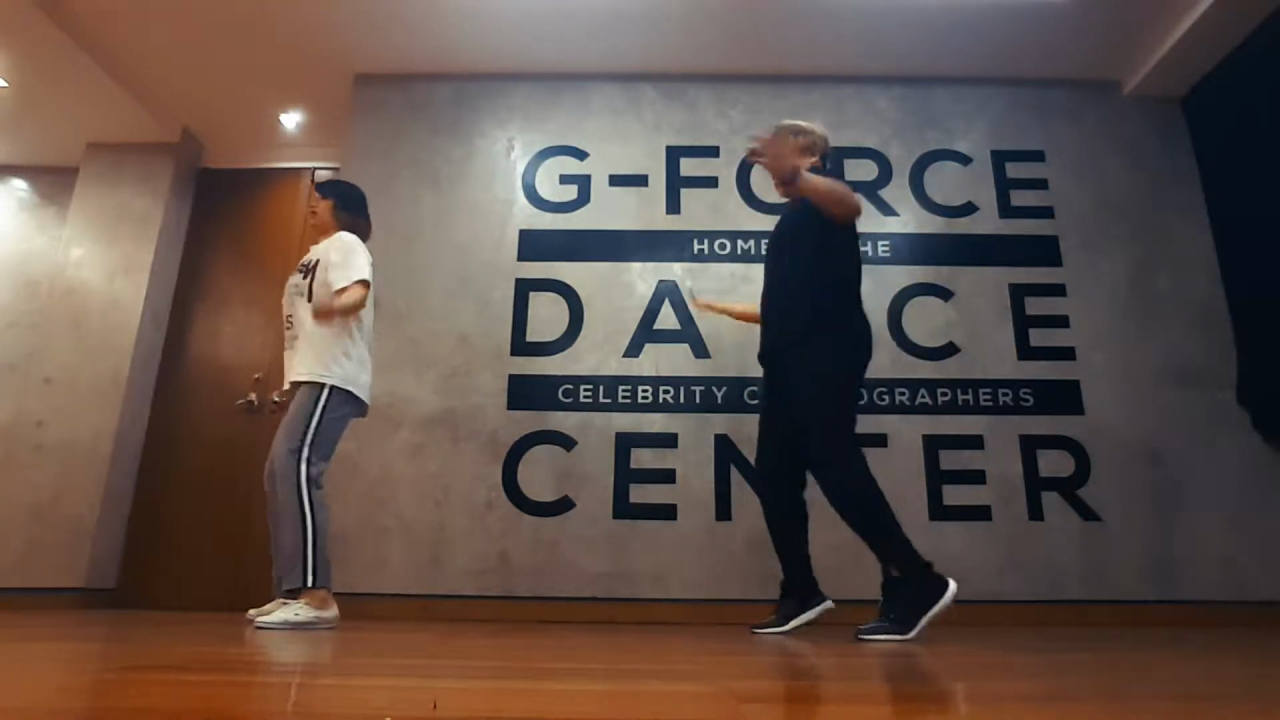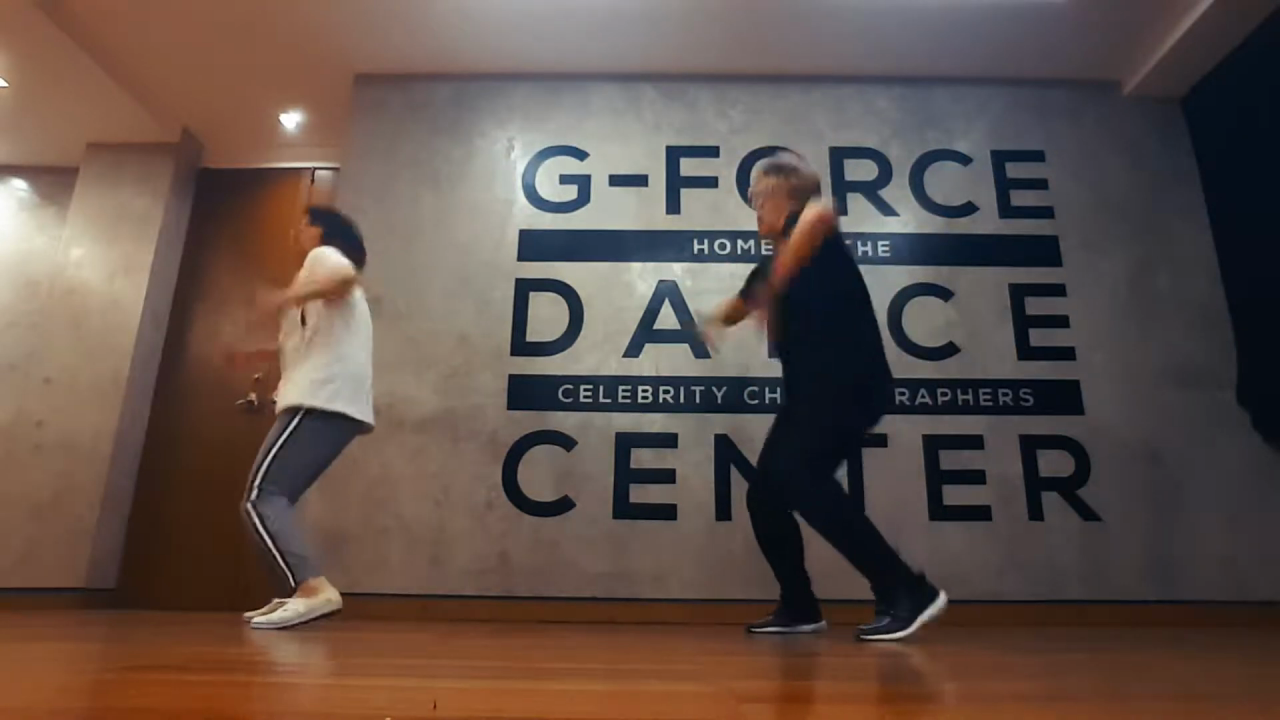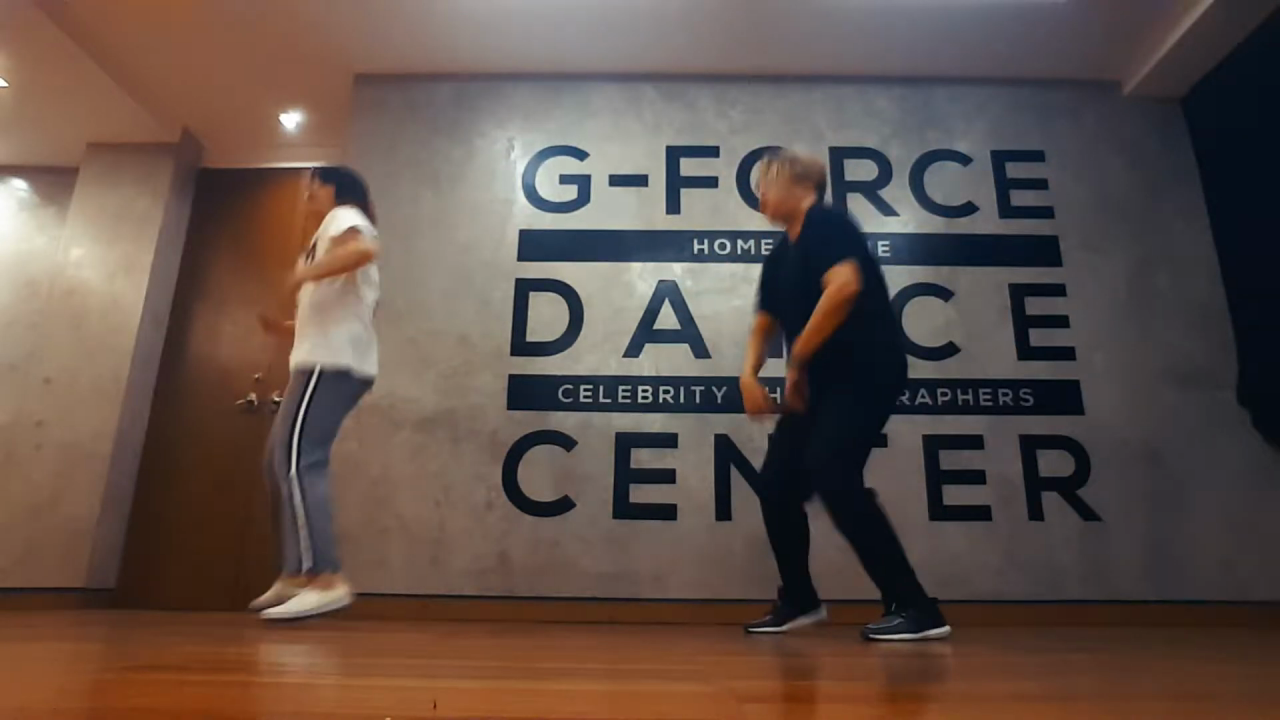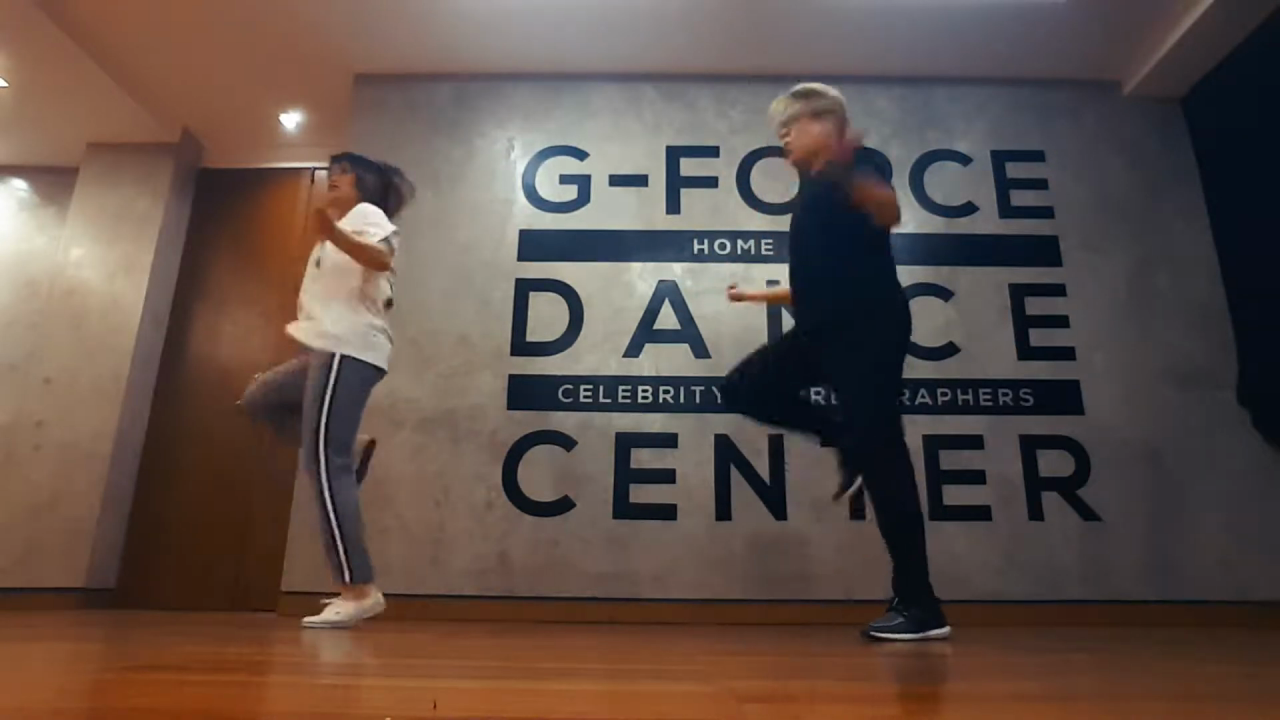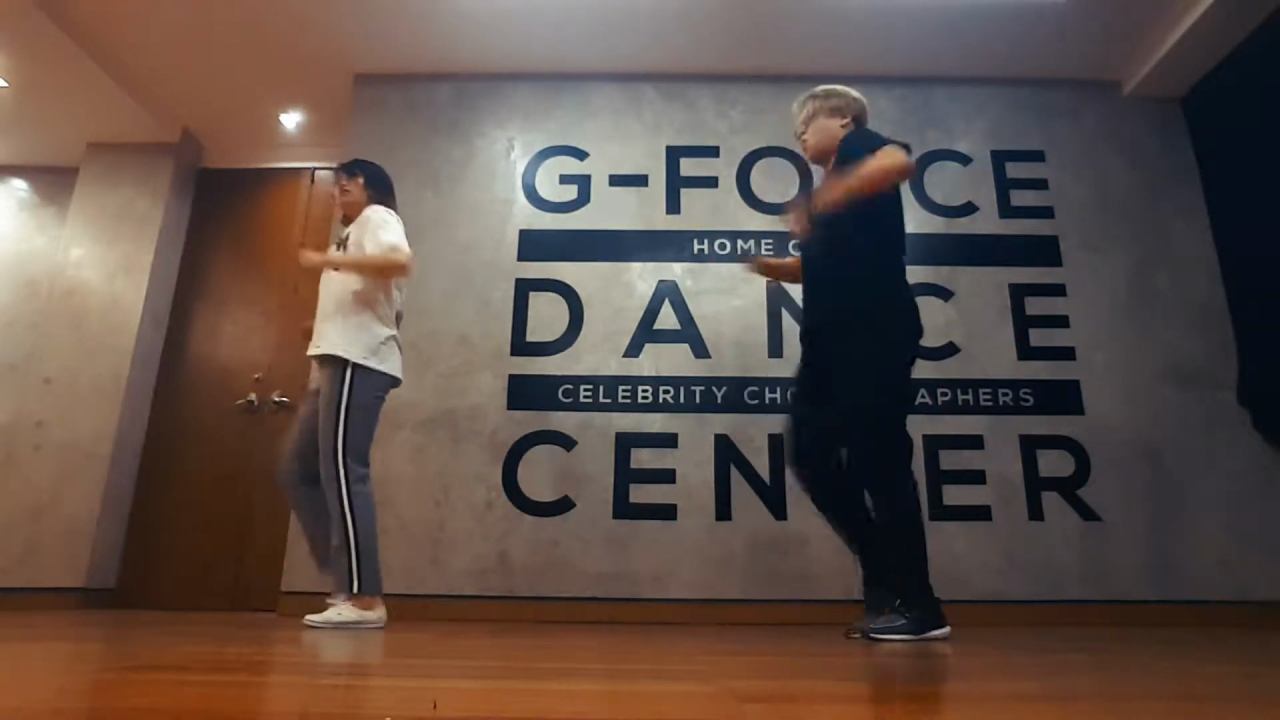
dt=0.2s
person 1, frame 1
left shoulder: (819, 197)
right shoulder: (793, 220)
left elbow: (848, 204)
left wrist: (792, 173)
right wrist: (716, 307)
left hip: (829, 350)
right hip: (788, 358)
left knee: (833, 462)
right knee: (775, 475)
left ankle: (914, 580)
right ankle: (801, 593)
person 1, frame 2
left shoulder: (809, 238)
right shoulder: (774, 265)
left elbow: (817, 217)
right elbow: (734, 308)
left wrist: (772, 286)
right wrist: (716, 318)
left hip: (850, 382)
right hip: (810, 389)
left knee: (799, 477)
right knee: (764, 494)
left ankle: (907, 590)
right ankle: (798, 606)
person 1, frame 3
left shoulder: (830, 224)
right shoulder: (778, 260)
left elbow: (845, 286)
right elbow: (761, 330)
left wrist: (797, 360)
right wrist: (749, 376)
left hip: (867, 374)
right hip: (818, 387)
left knee: (832, 475)
right knee: (776, 483)
left ankle: (911, 604)
right ankle: (797, 599)
person 1, frame 4
left shoulder: (853, 166)
right shoulder: (810, 196)
left elbow: (888, 213)
left wrist: (847, 167)
right wrist: (764, 295)
left hip: (869, 328)
right hip: (819, 329)
left knee: (879, 451)
right knee: (744, 387)
left ankle: (919, 604)
right ankle: (845, 433)
person 1, frame 5
left shoulder: (861, 152)
right shoulder: (829, 192)
left elbow: (898, 163)
left wrist: (820, 203)
right wrist: (781, 268)
left hip: (876, 328)
right hip: (827, 332)
left knee: (880, 459)
right knee: (810, 456)
left ankle: (919, 605)
right ankle: (885, 585)
person 2, frame 1
left shoulder: (345, 244)
right shoulder: (319, 255)
left elbow: (358, 293)
left wrist: (335, 306)
right wrist: (296, 386)
left hip: (330, 380)
right hip: (311, 379)
left knee: (296, 469)
right knee: (279, 475)
left ankle: (316, 597)
right ankle: (292, 592)
person 2, frame 2
left shoulder: (324, 259)
right shoulder: (317, 271)
left elbow: (346, 278)
left wrist: (288, 298)
left hip: (320, 401)
right hip: (327, 402)
left knee: (260, 495)
right knee: (273, 494)
left ankle: (313, 587)
right ankle: (295, 593)
person 2, frame 3
left shoulder: (345, 216)
right shoulder: (333, 234)
left elbow: (365, 250)
left wrist: (307, 274)
right wrist: (289, 327)
left hip: (331, 363)
right hip: (327, 364)
left knee: (295, 462)
right knee: (286, 464)
left ankle: (325, 579)
right ankle: (296, 577)
person 2, frame 4
left shoulder: (367, 214)
right shoulder: (341, 221)
left elbow: (382, 259)
left wrist: (334, 234)
left hip: (346, 352)
right hip: (327, 350)
left knee: (324, 459)
right knee: (259, 399)
left ankle: (358, 589)
right ankle: (350, 454)
person 2, frame 5
left shoulder: (378, 218)
right shoulder: (353, 232)
left elbow: (399, 261)
left wrist: (329, 260)
left hip: (358, 361)
right hip: (336, 361)
left knee: (342, 471)
right knee: (297, 471)
left ankle: (364, 599)
right ankle: (346, 582)
